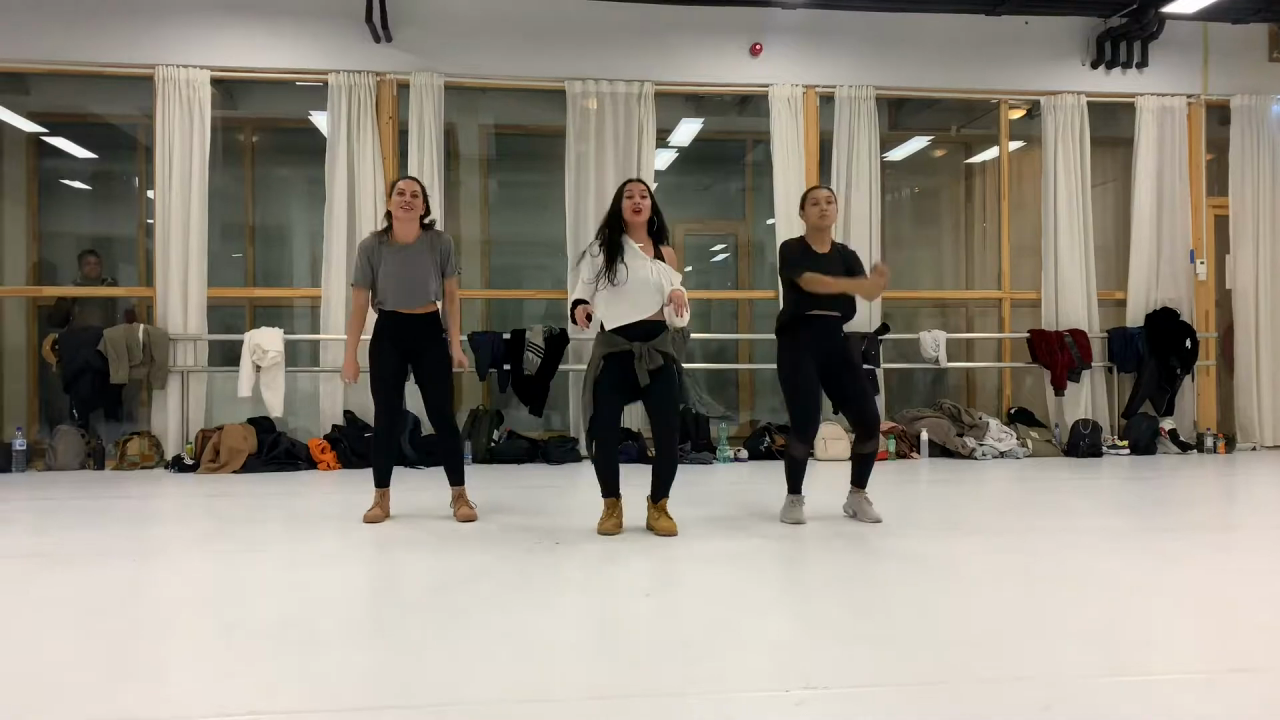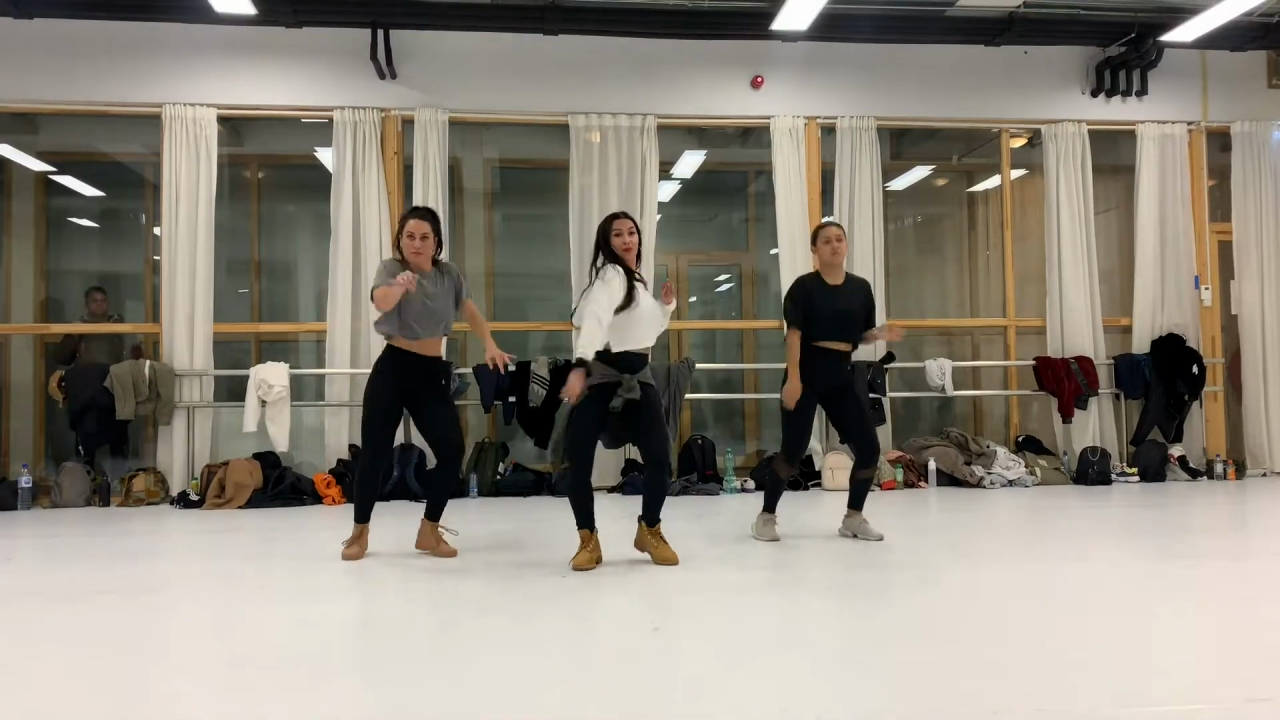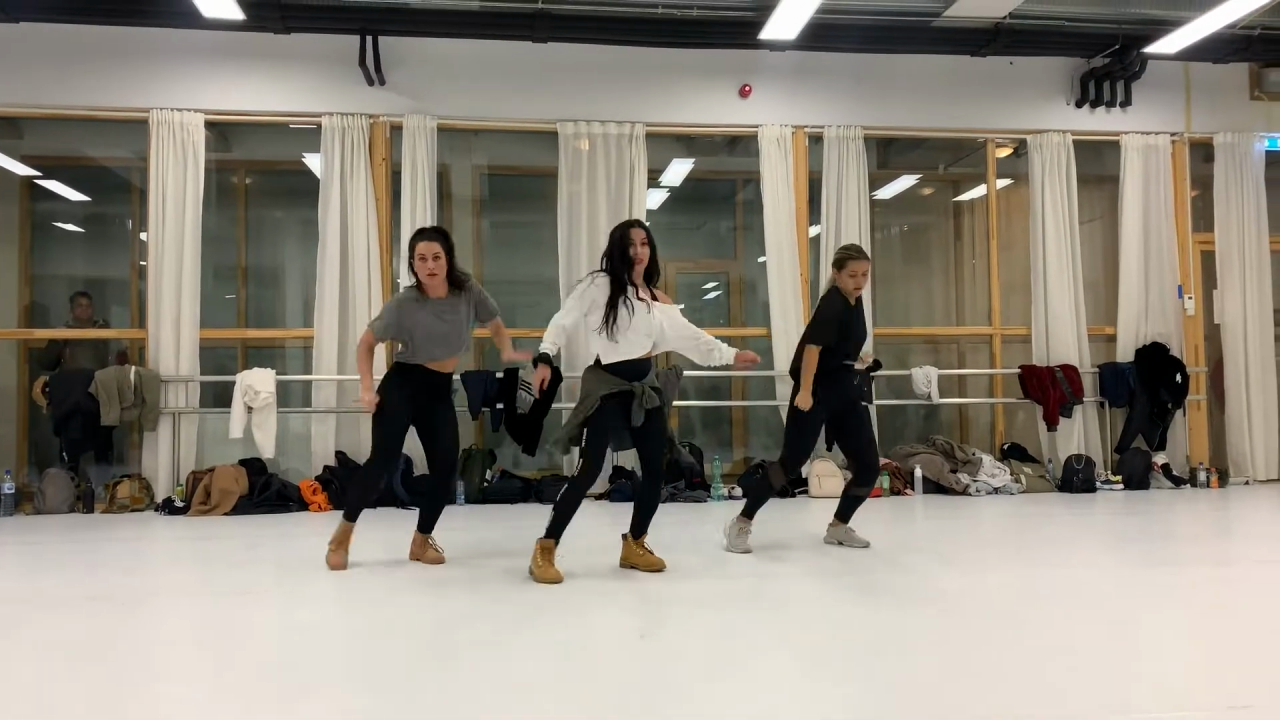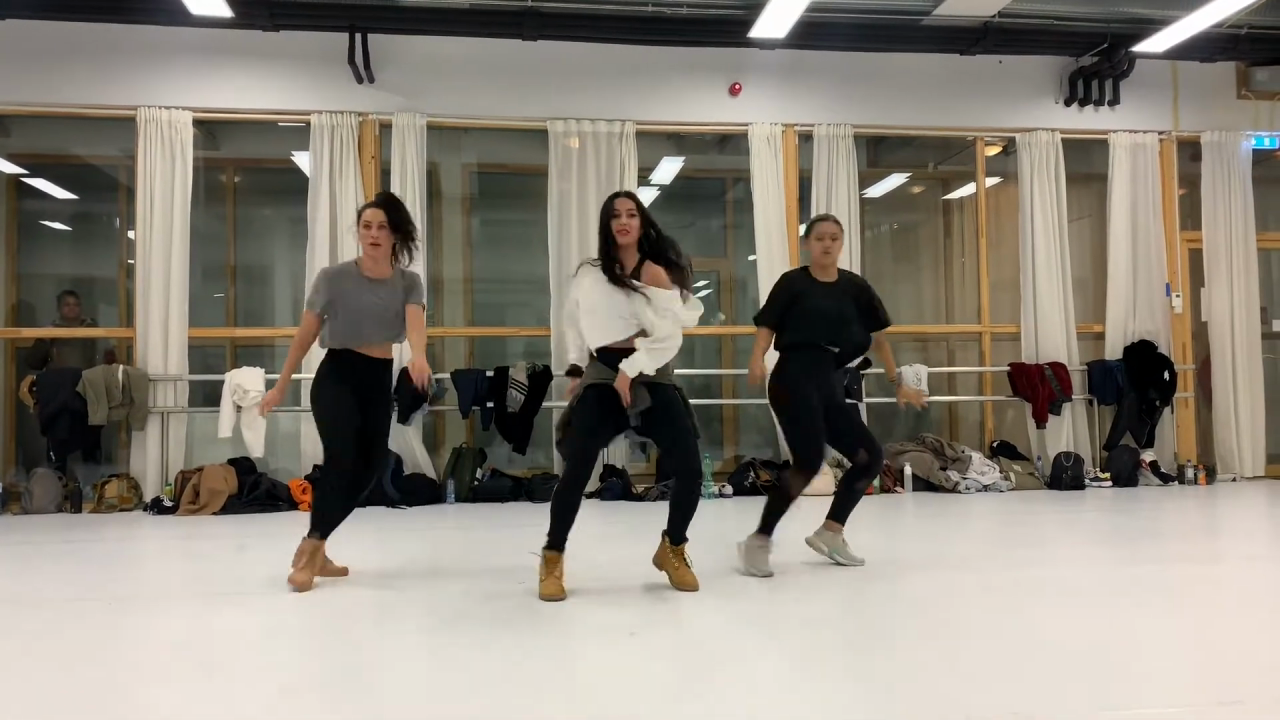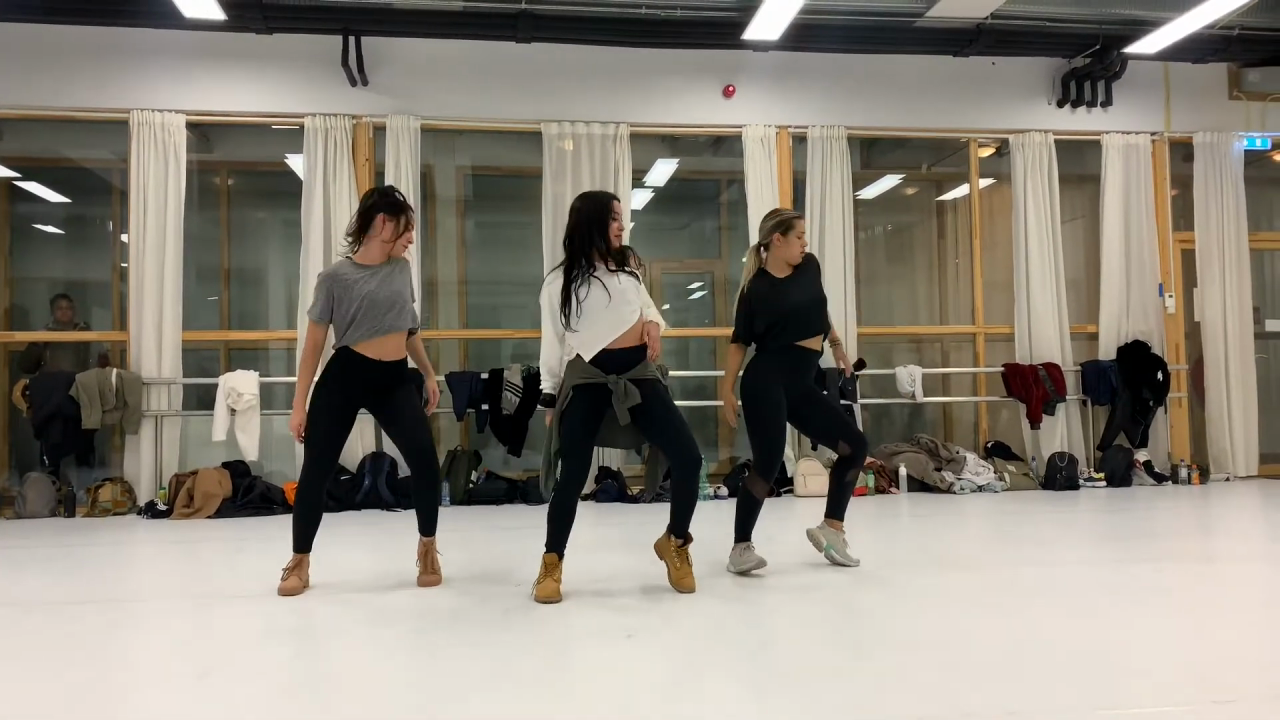
dt=1s
person 1, frame 1
left shoulder: (666, 254)
right shoulder: (601, 248)
left elbow: (676, 318)
right elbow: (582, 291)
left wrist: (679, 301)
right wrist: (579, 307)
left hip: (657, 346)
right hip: (614, 347)
left knee: (668, 433)
right knee: (605, 433)
left ankle: (658, 506)
right ankle: (612, 505)
person 1, frame 2
left shoulder: (639, 281)
right shoulder: (611, 275)
right elbow: (595, 319)
left wrist: (665, 307)
right wrist: (580, 365)
left hip: (636, 378)
right hip: (602, 375)
left knee: (659, 459)
right knee: (577, 463)
left ankle: (649, 530)
right ankle: (589, 539)
person 1, frame 3
left shoulder: (657, 298)
right shoulder: (598, 284)
left elbow: (687, 335)
right elbow: (563, 321)
left wrist: (729, 354)
right wrist: (544, 359)
left hip: (645, 386)
right hip: (605, 385)
left knee: (655, 469)
right knee: (591, 466)
left ankle: (634, 544)
right ankle: (546, 547)
person 1, frame 4
left shoulder: (656, 272)
right shoulder: (589, 273)
left elbow: (670, 335)
right elbow: (574, 321)
left wrist: (631, 368)
right wrist: (575, 369)
left hip: (650, 376)
right hip: (600, 376)
left knee: (689, 470)
right knee: (576, 471)
left ankle: (672, 549)
right ankle: (551, 561)
person 1, frame 5
left shoulder: (627, 263)
right shoulder: (561, 280)
right elbow: (552, 341)
left wrist: (654, 322)
right wrist: (549, 397)
left hip: (639, 373)
right hip: (587, 378)
left knee: (688, 458)
right knee: (573, 475)
left ankle: (675, 543)
right ankle: (551, 564)
person 2, frame 1
left shoulder: (440, 242)
right shoulder: (371, 246)
left elbow: (450, 292)
right elbow: (359, 302)
left wrist: (455, 339)
right wrist: (351, 354)
left hip: (430, 331)
right hip: (389, 333)
left knee: (443, 415)
right knee: (387, 416)
left ankle: (459, 495)
right ankle: (381, 497)
person 2, frame 2
left shoulder: (449, 273)
right shoulder: (390, 268)
left elbow: (471, 313)
right elbow: (381, 303)
left wrist: (491, 348)
right wrist: (398, 285)
left hip: (432, 374)
right hip: (394, 370)
left knee: (451, 453)
right knee: (374, 455)
left ankle: (429, 530)
right ankle: (359, 532)
person 2, frame 3
left shoulder: (469, 291)
right shoulder: (403, 304)
left elbow: (496, 326)
right elbow: (365, 344)
left wrist: (507, 352)
right wrist: (367, 388)
left hip: (438, 390)
right hip: (400, 385)
left knee: (446, 468)
right knee: (384, 457)
left ankle: (422, 537)
right ankle: (344, 531)
person 2, frame 4
left shoulder: (408, 283)
right shoulder: (332, 277)
left elbow: (416, 327)
right elbow: (306, 334)
left wrist: (419, 360)
right wrist: (279, 386)
left hip: (378, 380)
right hip: (337, 375)
left knee: (365, 470)
right knee: (340, 456)
left ankle: (315, 549)
right ankle: (309, 549)
person 2, frame 5
left shoulder: (401, 269)
right shoulder: (335, 277)
right elbow: (314, 342)
left wrist: (429, 374)
right wrist: (299, 405)
left hip: (396, 378)
right hip: (344, 377)
left knee: (425, 458)
right knee: (316, 470)
left ankle: (427, 549)
right ankle: (299, 564)
person 3, frame 1
left shoulder: (846, 255)
right shoulder: (792, 249)
left elbow: (867, 294)
right elbow: (808, 282)
left wrist: (878, 280)
right wrist: (855, 284)
left hip: (834, 340)
right hip: (798, 342)
left knee: (869, 421)
right knee: (806, 424)
left ankle: (858, 496)
right ankle: (793, 498)
person 3, frame 2
left shoulder: (861, 288)
right shoulder: (804, 287)
left elbow: (863, 334)
right elbow: (793, 334)
left wrist: (884, 334)
right wrist: (793, 378)
left hip: (841, 375)
right hip: (808, 373)
left knee: (869, 448)
right knee: (794, 449)
left ankle: (853, 517)
right ankle: (767, 515)
person 3, frame 3
left shoulder: (855, 301)
right shoulder: (833, 303)
right elbow: (812, 345)
right wrist: (805, 391)
left hip: (847, 392)
right hip: (817, 392)
left knee: (869, 466)
right knee: (794, 459)
left ankle: (838, 526)
right ankle: (742, 522)
person 3, frame 4
left shoulder: (856, 286)
right shoulder: (791, 282)
left elbow: (878, 337)
right elbow: (767, 326)
left wrist: (898, 384)
right wrist: (757, 360)
left hip: (828, 386)
right hip: (794, 379)
left knee: (871, 457)
right knee: (810, 459)
left ankle: (829, 532)
right ankle: (758, 541)
person 3, frame 5
left shoulder: (809, 266)
right shoulder: (755, 287)
right elbow: (739, 342)
left wrist: (836, 344)
right wrist: (727, 389)
left hip: (803, 383)
right hip: (766, 379)
left knee: (855, 446)
right knee: (768, 462)
left ankle: (831, 529)
right ankle: (741, 547)
